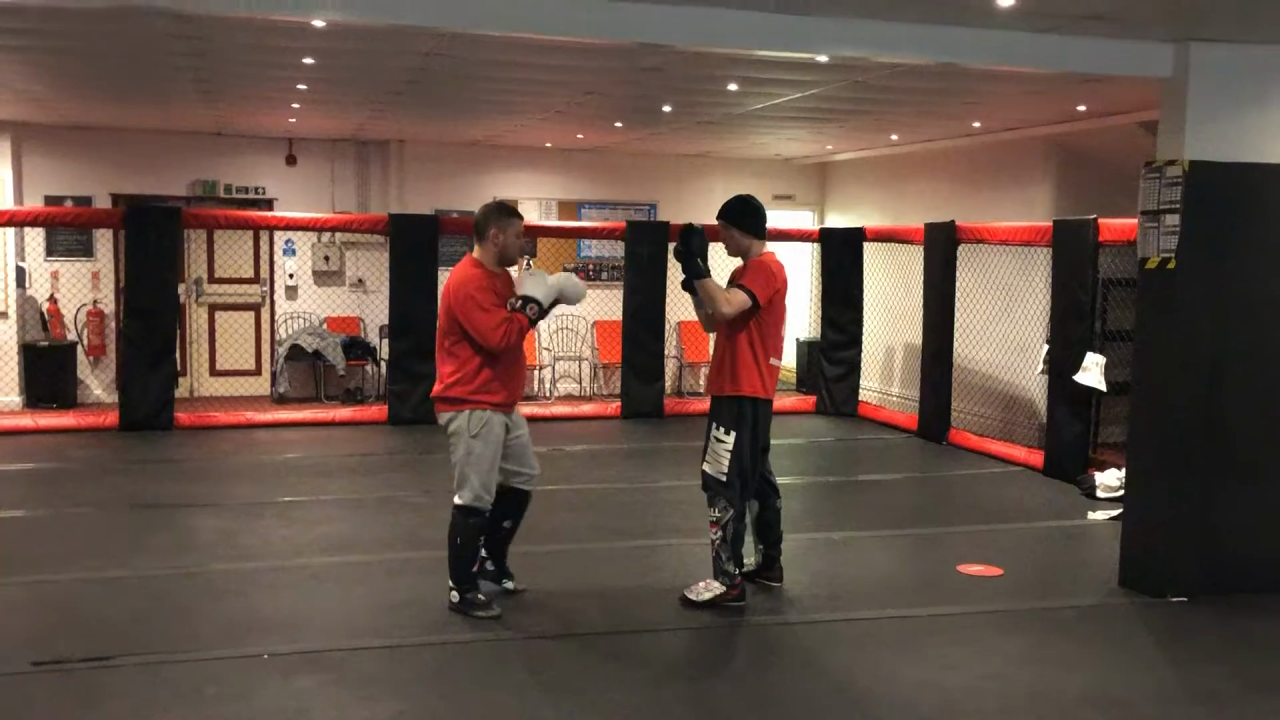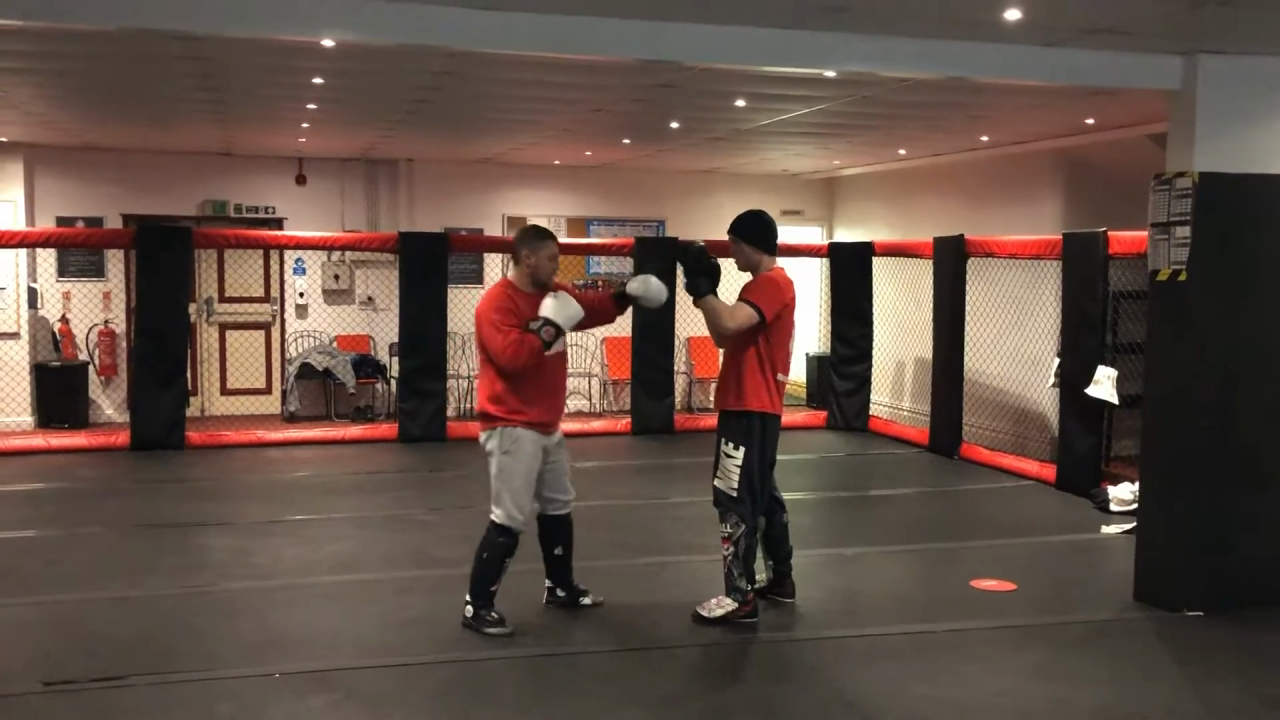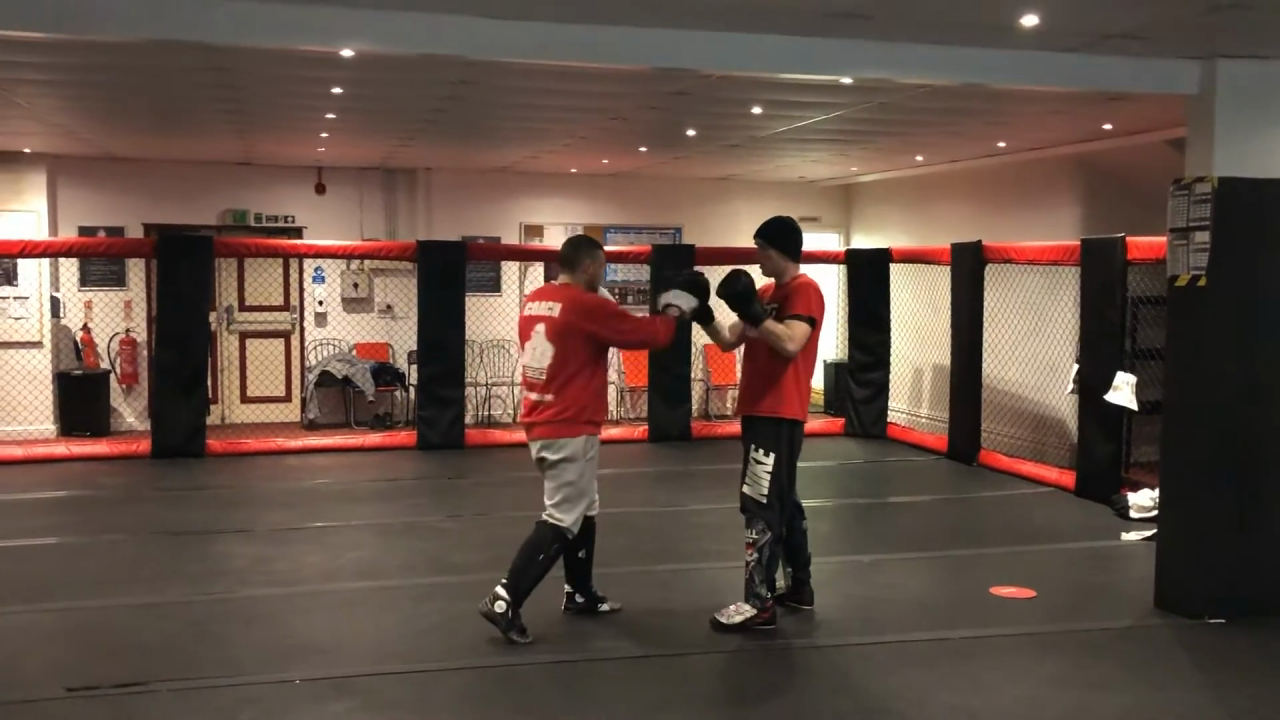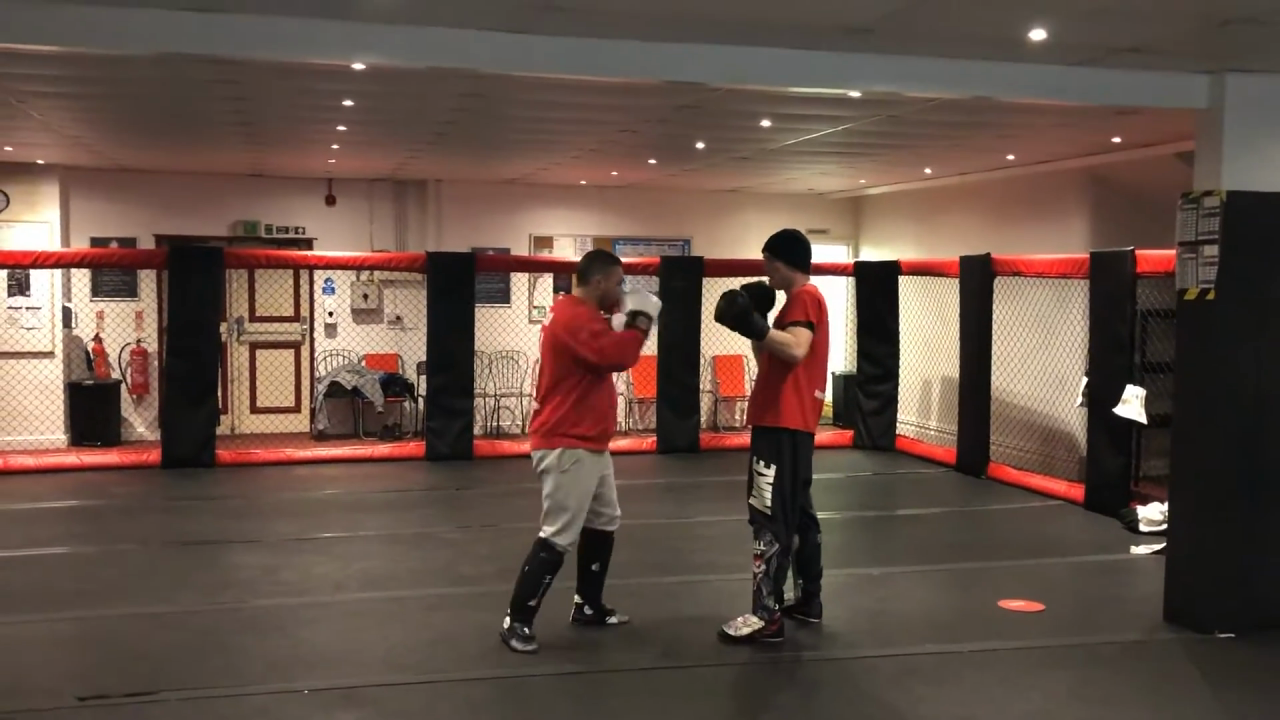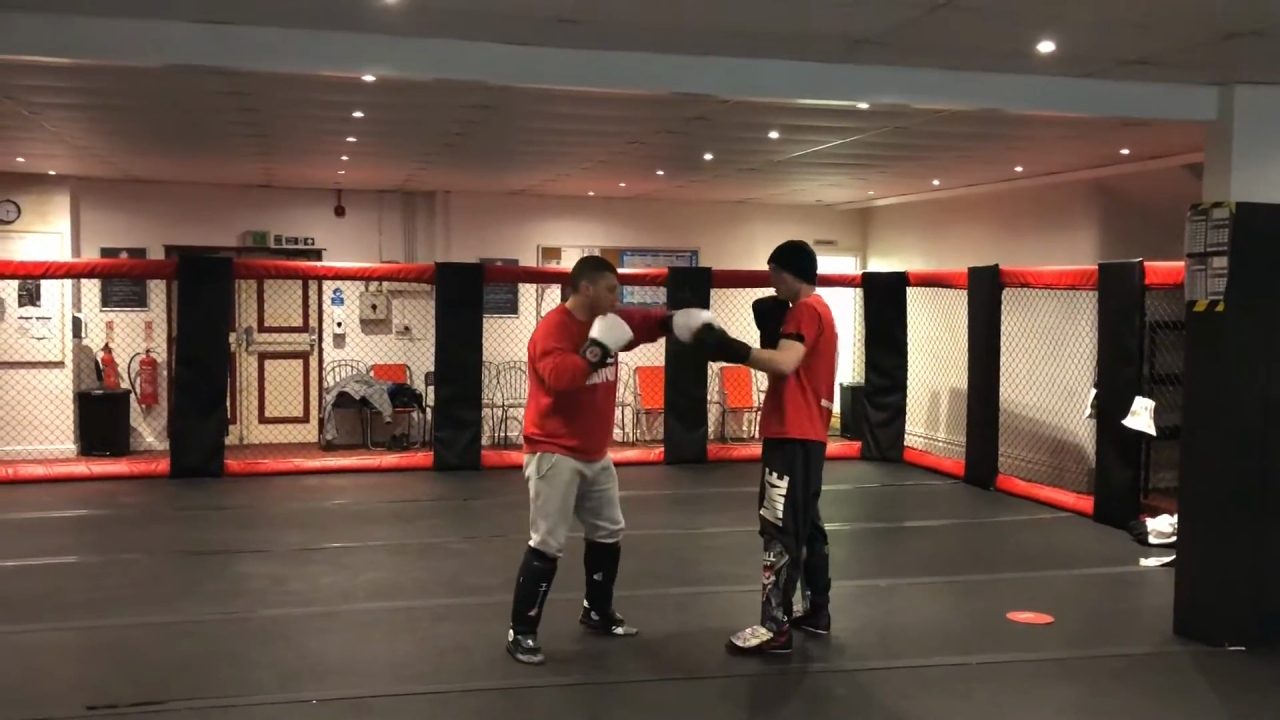
dt=0.5s
person 1, frame 1
left shoulder: (764, 268)
right shoulder: (746, 270)
left elbow: (725, 308)
right elbow: (712, 322)
left wrist: (696, 267)
right wrist: (694, 278)
left hip: (742, 394)
right hip: (747, 393)
left knee: (723, 482)
right knee: (756, 478)
left ankle: (729, 580)
right ankle: (769, 564)
person 1, frame 2
left shoulder: (773, 283)
right shoulder: (758, 285)
left elbow: (729, 323)
right elbow: (724, 339)
left wrist: (696, 285)
right wrist: (707, 290)
left hip: (750, 409)
right hip: (755, 408)
left knee: (734, 498)
right knee: (763, 493)
left ankle: (740, 596)
right ankle: (780, 579)
person 1, frame 3
left shoulder: (804, 291)
right shoulder: (766, 293)
left elbow: (790, 344)
right elbow: (728, 342)
left wrist: (751, 309)
right wrist: (703, 314)
left hip: (779, 415)
right hip: (760, 411)
left knee: (761, 504)
right knee: (781, 500)
left ankle: (759, 603)
right ankle: (799, 587)
person 1, frame 4
left shoulder: (804, 297)
right shoulder: (797, 301)
left elbow: (795, 350)
right elbow: (770, 361)
left wrist: (752, 324)
right wrist: (753, 322)
left hip: (783, 424)
right hip: (789, 424)
left knee: (770, 516)
right knee: (797, 512)
left ankle: (767, 614)
right ankle: (808, 600)
person 1, frame 5
left shoulder: (806, 309)
right shoulder: (810, 310)
left elbow: (786, 363)
right elbow: (781, 365)
left wrist: (732, 350)
right wrist: (766, 329)
left hip: (794, 436)
right hip: (804, 434)
left knee: (779, 527)
right knee: (805, 523)
left ankle: (775, 626)
right ankle: (816, 611)
person 2, frame 1
left shoulder: (499, 276)
right shoulder: (467, 282)
left elbow: (512, 317)
right elbow: (498, 337)
left wrist: (548, 296)
right wrist: (531, 302)
left hip: (502, 404)
right hip: (473, 407)
left knee: (522, 476)
right knee: (474, 499)
left ankle: (491, 560)
right ankle: (462, 590)
person 2, frame 2
left shoulder: (551, 293)
right shoulder: (495, 303)
left elbow: (594, 308)
right elbow: (512, 356)
left wrist: (628, 294)
right wrist: (551, 326)
left hip: (546, 425)
right hip: (512, 427)
left knee: (558, 507)
right knee: (509, 520)
left ankle: (560, 588)
right ankle: (477, 606)
person 2, frame 3
left shoulder: (533, 302)
right shoulder: (587, 306)
right elbow: (650, 334)
right wrist: (674, 310)
left hip: (543, 425)
right hip: (572, 431)
left knee: (582, 512)
right knee: (561, 521)
left ankle: (579, 594)
right ankle: (505, 600)
person 2, frame 4
left shoulder: (574, 312)
right shoulder: (576, 317)
left elbow: (599, 347)
right elbow: (617, 356)
left wrist: (623, 324)
right wrist: (642, 317)
left hip: (585, 443)
right hip: (566, 445)
left knee: (604, 523)
right knee: (558, 536)
left ankle: (588, 606)
right ankle: (517, 620)
person 2, frame 5
left shoulder: (606, 320)
right shoulder: (552, 328)
left elbow: (642, 323)
right elbow: (559, 378)
left wrist: (676, 321)
right wrist: (600, 347)
left hip: (595, 454)
right hip: (554, 454)
left knee: (607, 534)
right knee: (546, 545)
left ankle: (598, 613)
right ankle: (520, 631)
